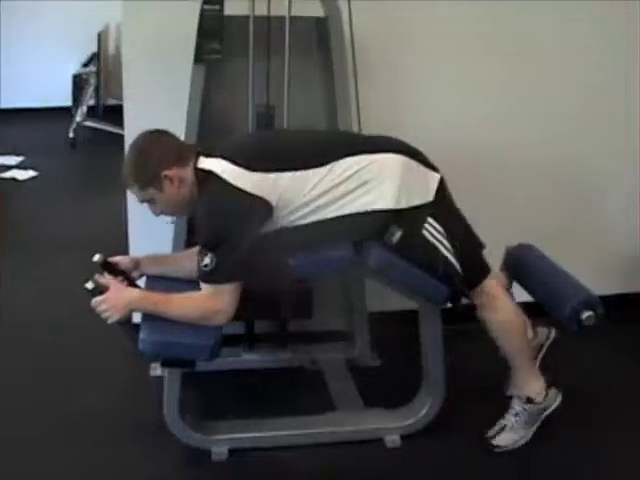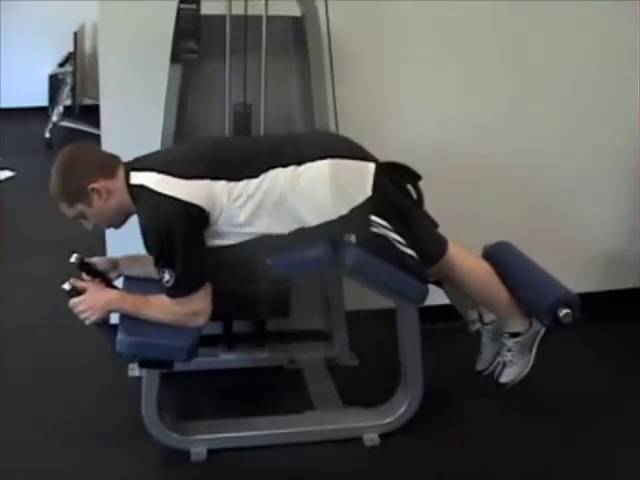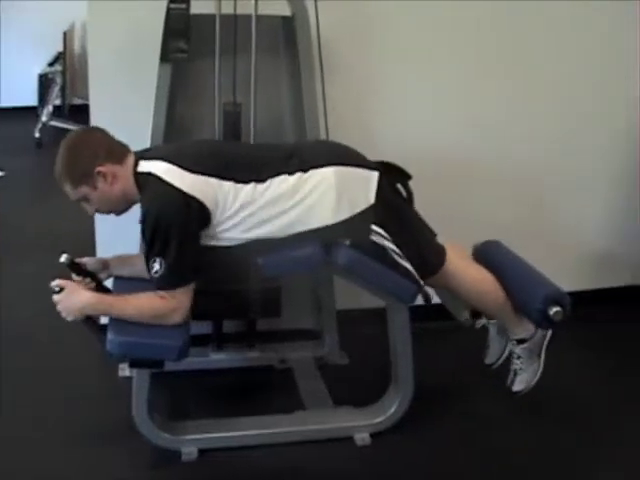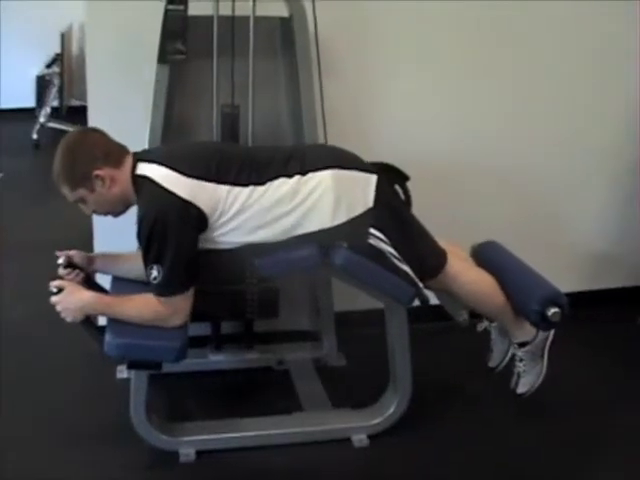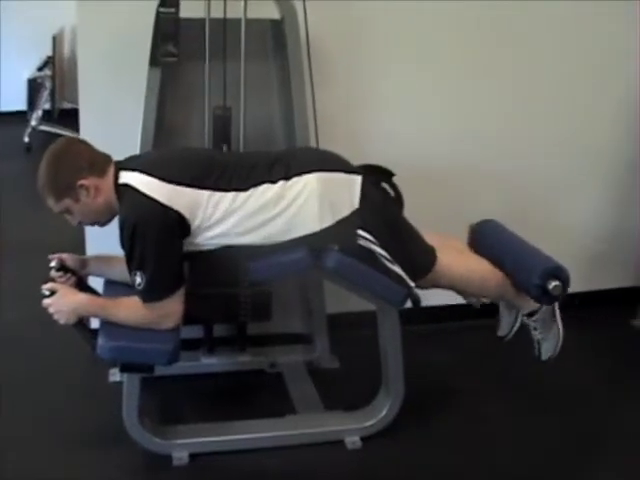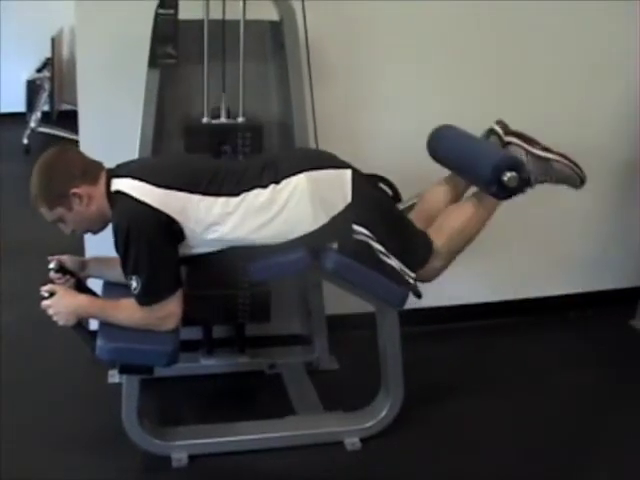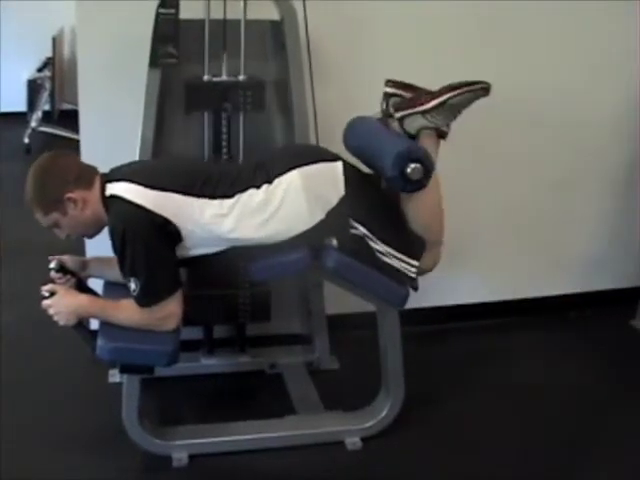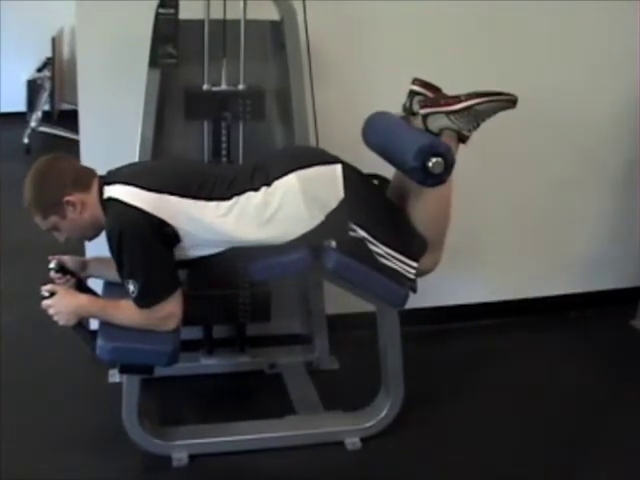
dt=0.5s
person 1, frame 1
left shoulder: (221, 196)
right shoulder: (214, 170)
left elbow: (217, 306)
right elbow: (211, 262)
left wrist: (136, 301)
right wrist: (143, 264)
left hip: (397, 183)
right hip: (380, 178)
left knee: (479, 284)
right knee: (463, 273)
left ankle: (533, 393)
right ankle: (527, 335)
person 1, frame 2
left shoulder: (158, 206)
right shoulder: (147, 176)
left elbow: (193, 310)
right elbow: (179, 263)
left wrist: (113, 301)
right wrist: (118, 264)
left hip: (337, 188)
right hip: (325, 166)
left knee: (438, 258)
right knee: (429, 253)
left ankle: (517, 328)
right ankle: (495, 321)
person 1, frame 3
left shoulder: (164, 199)
right shoulder: (152, 167)
left elbow: (172, 306)
right elbow: (171, 262)
left wrist: (91, 303)
right wrist: (108, 266)
left hip: (343, 196)
right hip: (328, 179)
left knee: (436, 267)
right knee: (428, 257)
left ankle: (524, 331)
right ankle: (501, 317)
person 1, frame 4
left shoulder: (160, 202)
right shoulder: (150, 168)
left elbow: (172, 309)
right elbow: (164, 266)
left wrist: (91, 302)
right wrist: (95, 262)
left hip: (342, 201)
right hip: (328, 178)
left knee: (435, 270)
right knee: (428, 258)
left ankle: (524, 332)
right ankle: (502, 315)
person 1, frame 5
left shoulder: (143, 210)
right shoulder: (132, 175)
left elbow: (164, 312)
right elbow: (152, 270)
left wrist: (84, 305)
right wrist: (88, 265)
left hip: (328, 205)
right hip: (317, 185)
left knee: (427, 269)
right knee: (415, 250)
left ankle: (531, 299)
right ankle: (503, 264)
person 1, frame 6
left shoulder: (133, 215)
right shoulder: (127, 183)
left elbow: (162, 314)
right elbow: (152, 269)
left wrist: (84, 305)
right wrist: (87, 266)
left hip: (324, 205)
right hip: (312, 178)
left knee: (426, 261)
right knee: (413, 232)
person 1, frame 7
left shoulder: (128, 217)
right shoulder: (120, 185)
left elbow: (163, 314)
right elbow: (152, 269)
left wrist: (84, 306)
right wrist: (87, 267)
left hip: (320, 201)
right hip: (303, 177)
left knee: (423, 254)
right knee: (394, 231)
left ankle: (422, 126)
right ankle: (407, 123)
person 1, frame 8
left shoulder: (125, 218)
right shoulder: (119, 186)
left elbow: (163, 314)
right elbow: (154, 268)
left wrist: (83, 305)
right wrist: (87, 266)
left hip: (319, 203)
right hip: (303, 177)
left knee: (422, 256)
right knee: (396, 225)
left ankle: (443, 131)
right ankle: (423, 124)
